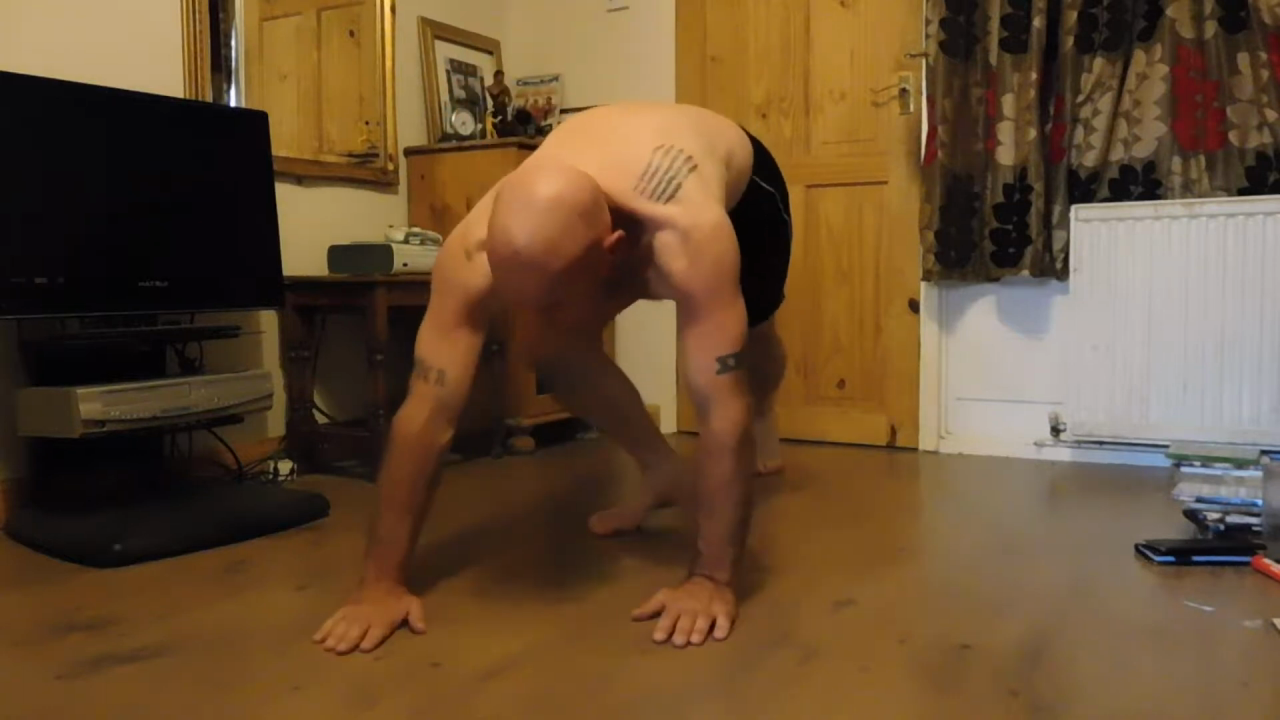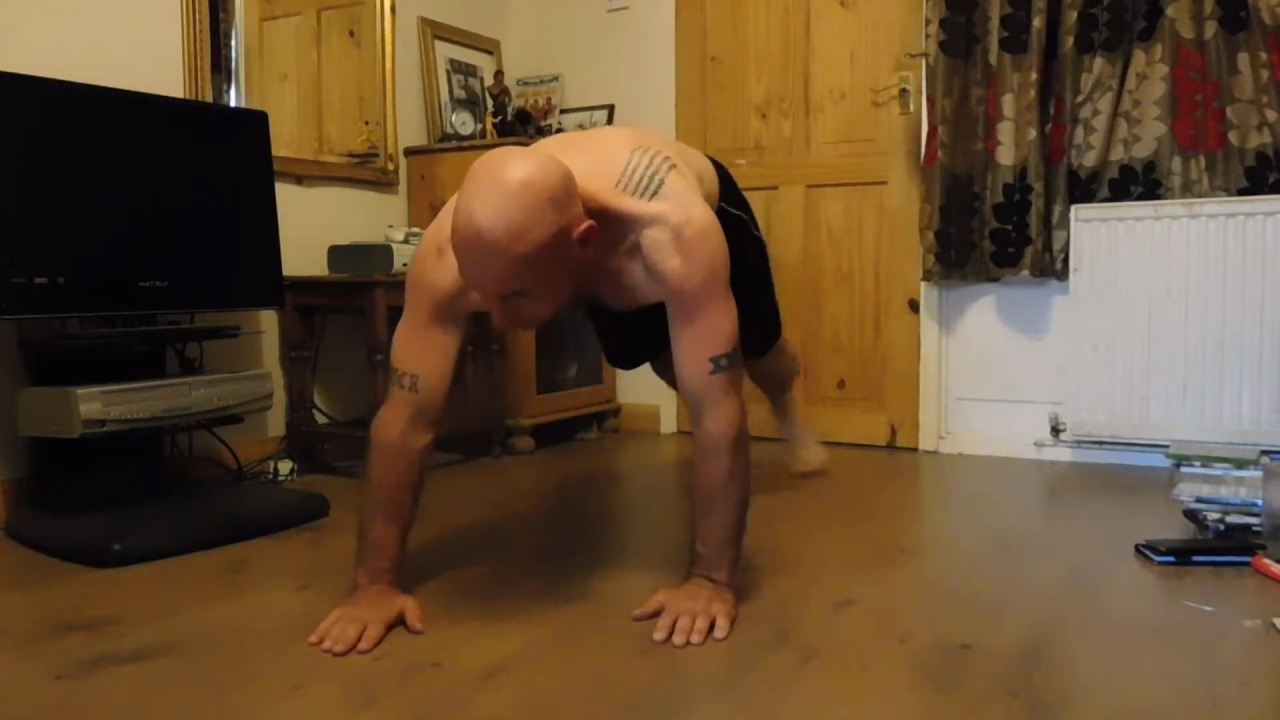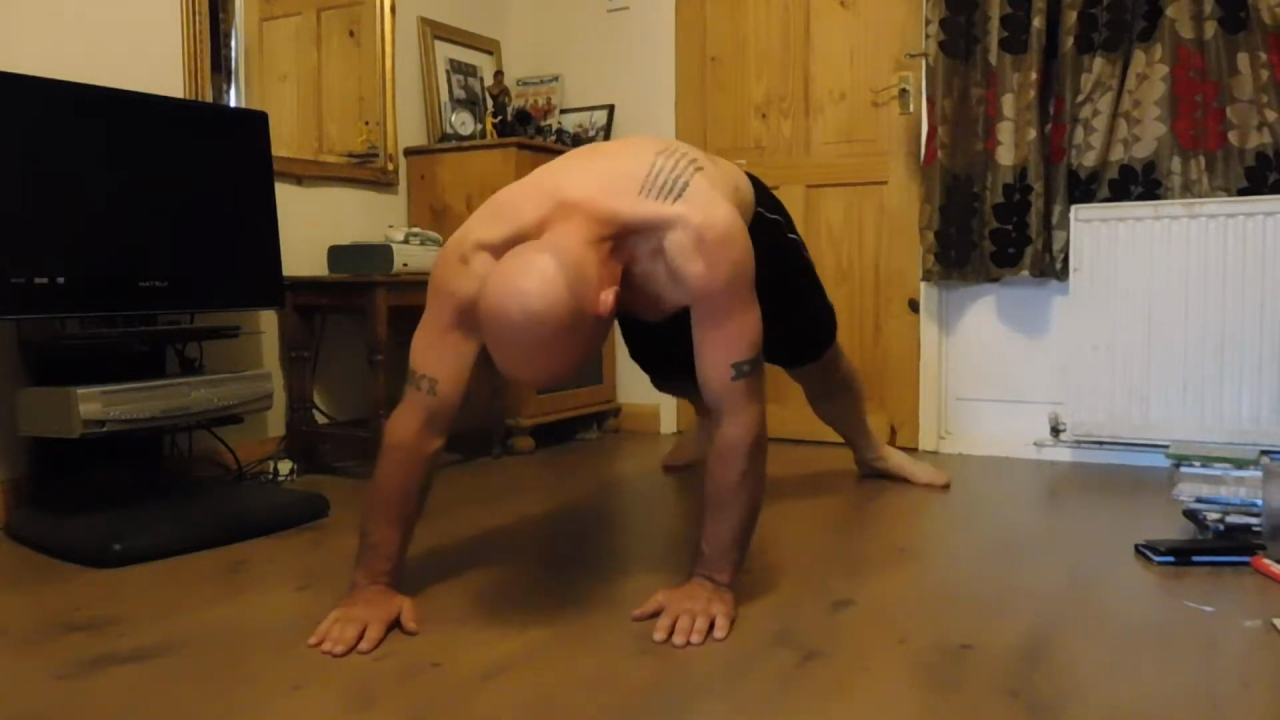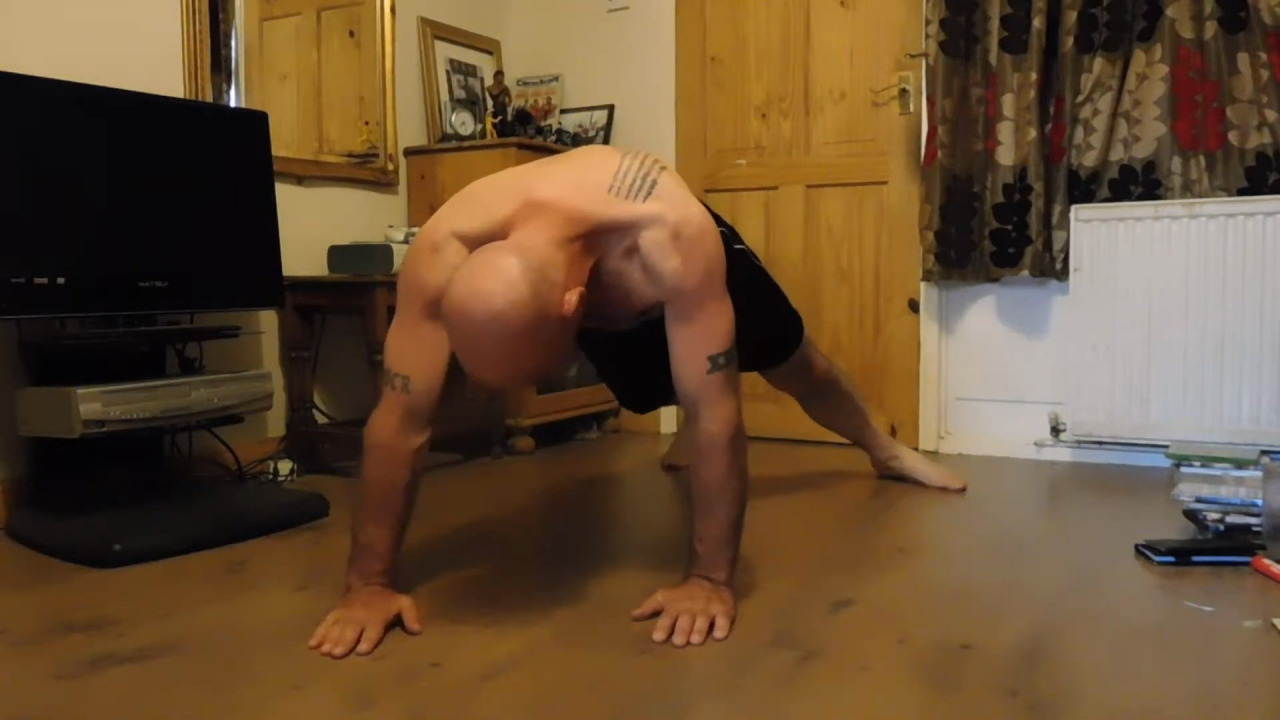
dt=1s
person 1, frame 1
left shoulder: (687, 235)
right shoulder: (477, 250)
left elbow: (722, 412)
right elbow: (425, 415)
left wrist: (711, 578)
right wrist: (381, 580)
left hip: (739, 183)
right hip: (613, 174)
left knee: (750, 335)
right knee: (556, 352)
left ankle: (764, 419)
right ankle: (660, 472)
person 1, frame 2
left shoulder: (670, 234)
right shoulder: (455, 247)
left elbow: (718, 409)
right elbow: (409, 418)
left wrist: (711, 580)
right wrist: (374, 583)
left hip: (701, 203)
left knee: (758, 351)
right knee: (679, 370)
left ankle: (790, 420)
person 1, frame 3
left shoulder: (702, 238)
right shoulder: (477, 257)
left elbow: (740, 413)
right elbow: (419, 419)
left wrist: (713, 580)
right wrist: (373, 582)
left hip: (747, 225)
right hip: (636, 260)
left knee: (816, 360)
right knee: (678, 379)
left ankle: (869, 450)
right ankle: (703, 426)
person 1, frame 4
left shoulder: (674, 237)
right shoulder: (444, 253)
left elbow: (714, 411)
right elbow: (401, 419)
left wrist: (710, 578)
right wrist: (369, 583)
left hip: (684, 268)
right hip: (607, 309)
left knee: (795, 367)
right knee: (653, 396)
left ankle: (883, 450)
right ankle: (685, 435)
